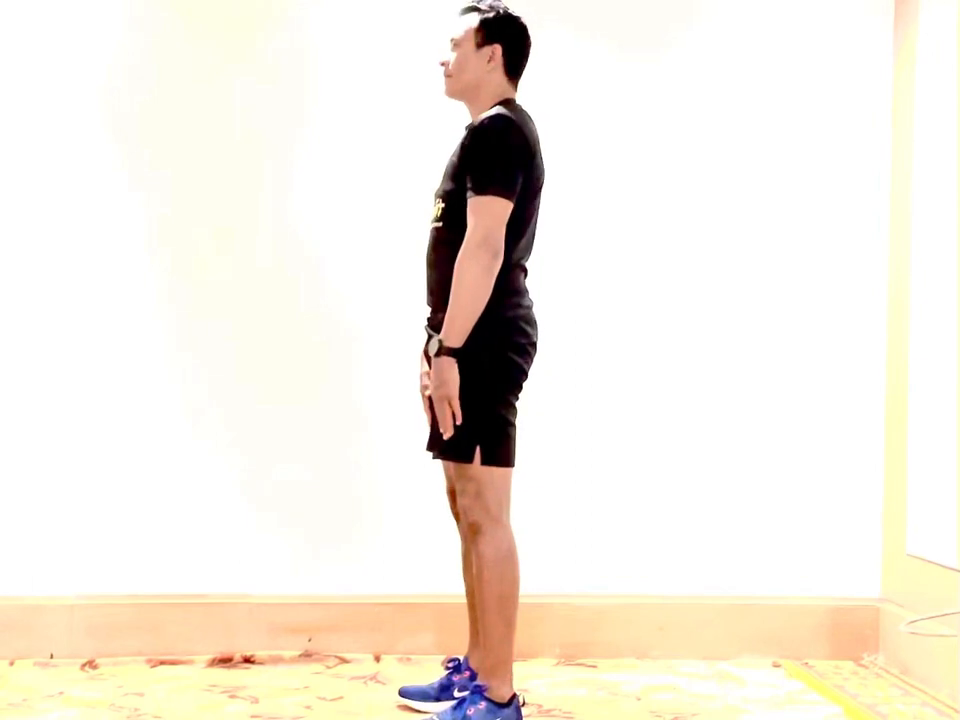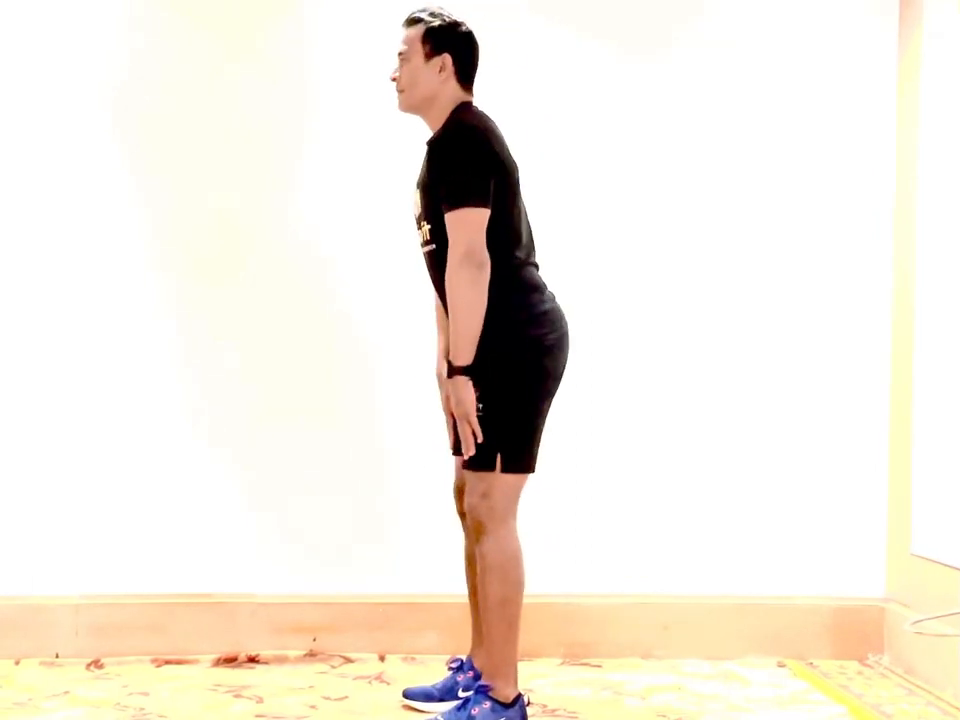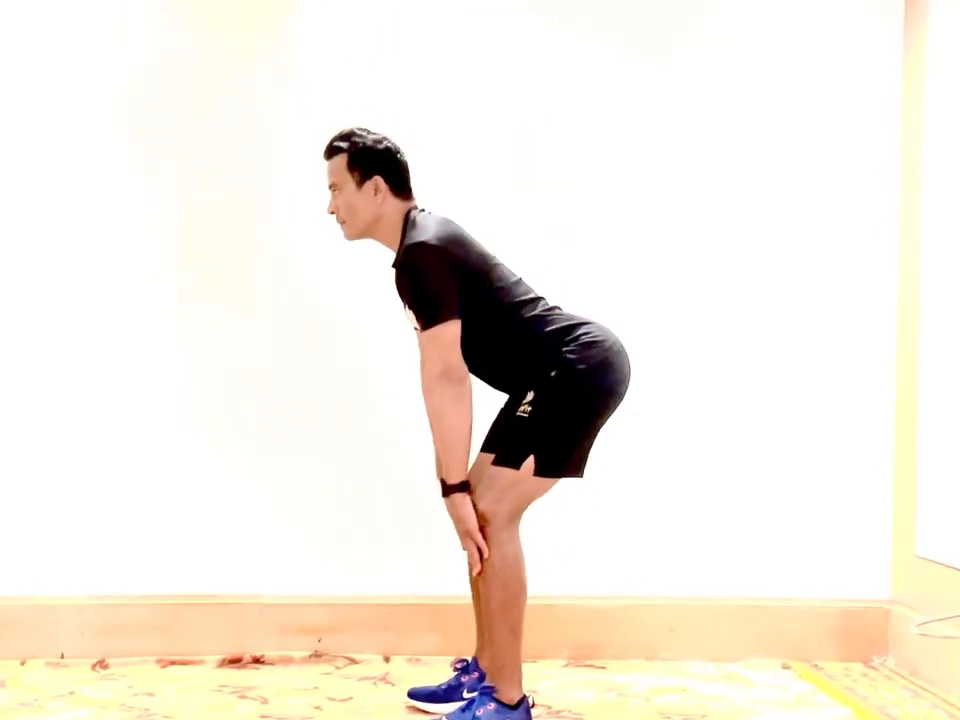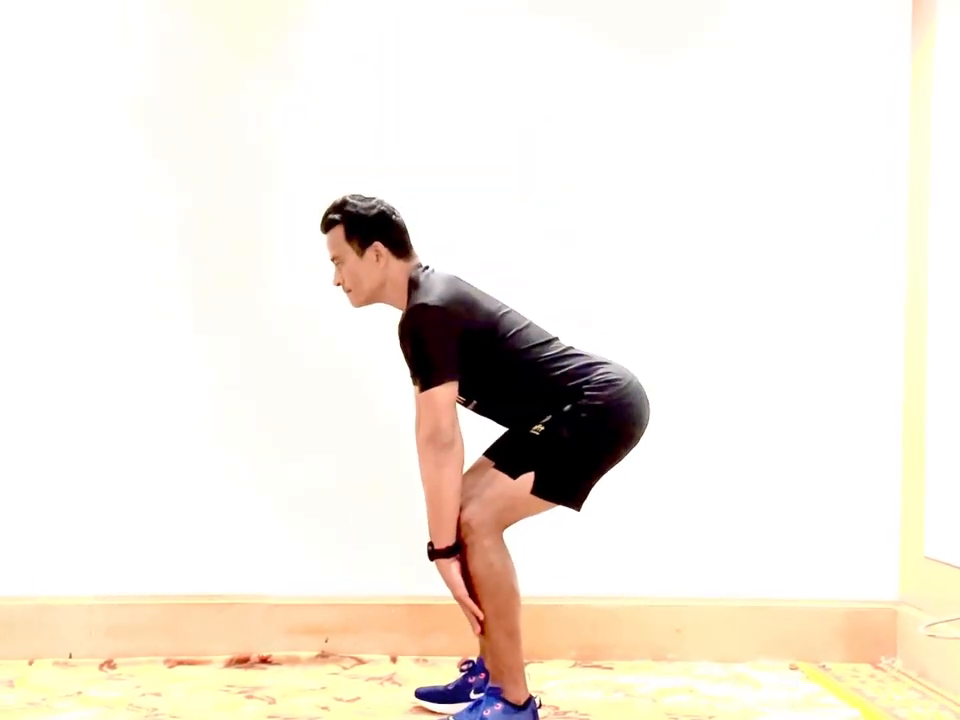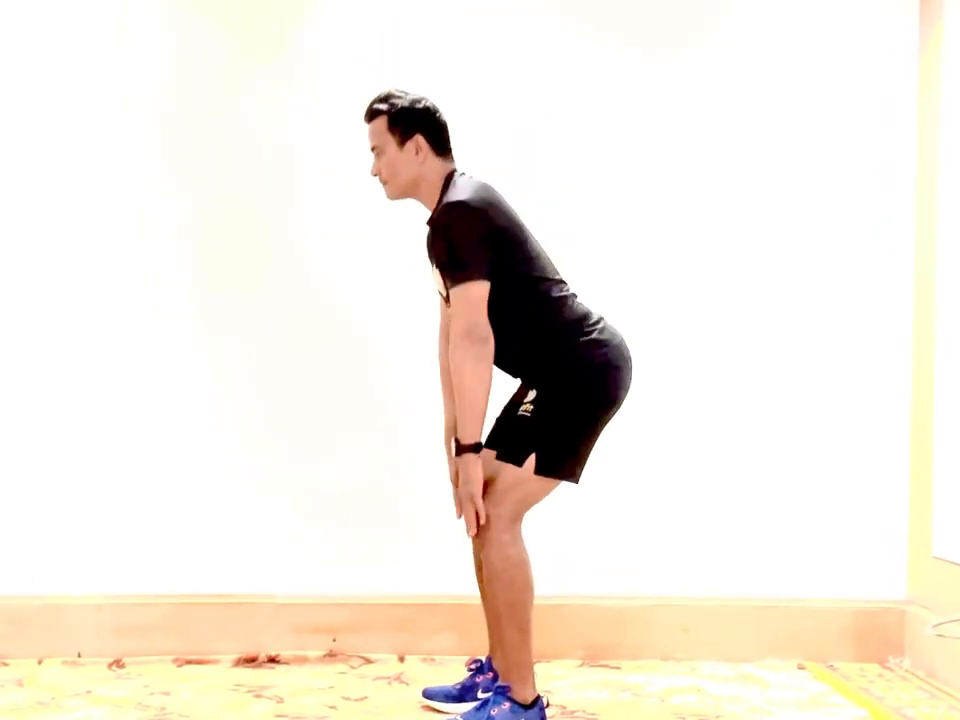
dt=1s
person 1, frame 1
left shoulder: (498, 129)
right shoulder: (492, 132)
left elbow: (484, 247)
left wrist: (449, 351)
right wrist: (443, 347)
left hip: (483, 345)
right hip: (472, 342)
left knee: (483, 511)
right knee: (468, 509)
person 1, frame 2
left shoulder: (460, 138)
right shoulder: (453, 141)
left elbow: (469, 261)
left wrist: (460, 370)
right wrist: (452, 361)
left hip: (517, 346)
right hip: (500, 346)
left knee: (489, 511)
right knee: (473, 507)
person 1, frame 3
left shoulder: (422, 254)
right shoulder: (424, 245)
left elbow: (446, 377)
right elbow: (447, 374)
left wrist: (455, 488)
right wrist: (459, 484)
left hip: (581, 369)
right hip: (571, 368)
left knee: (490, 511)
right knee: (484, 508)
right ankle: (483, 672)
person 1, frame 4
left shoulder: (428, 315)
right shoulder: (433, 298)
left elbow: (439, 440)
right elbow: (438, 435)
left wrist: (442, 551)
right wrist: (447, 538)
left hip: (602, 407)
right hip: (589, 403)
left knee: (476, 521)
right knee: (465, 510)
right ankle: (490, 672)
person 1, frame 5
left shoulder: (460, 212)
right shoulder: (454, 214)
left elbow: (472, 338)
right elbow: (454, 335)
left wrist: (467, 449)
right wrist: (456, 439)
left hip: (583, 370)
right hip: (563, 371)
left knee: (493, 515)
right knee: (483, 508)
